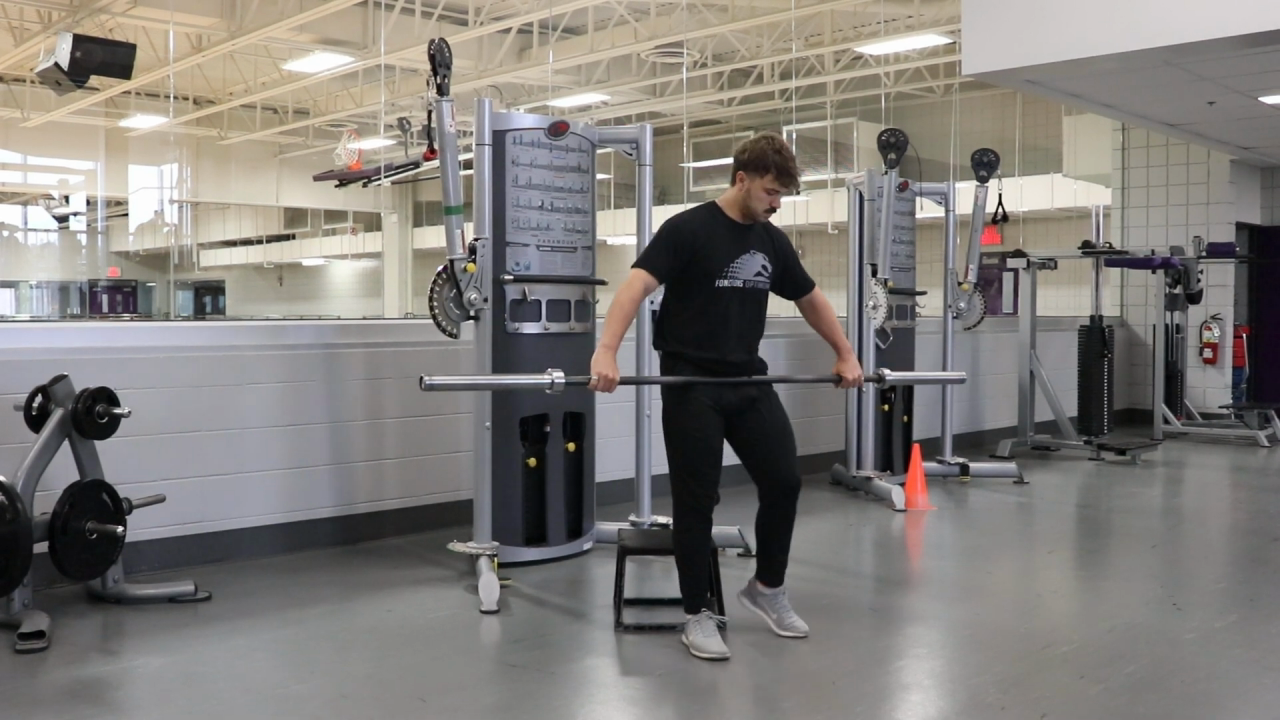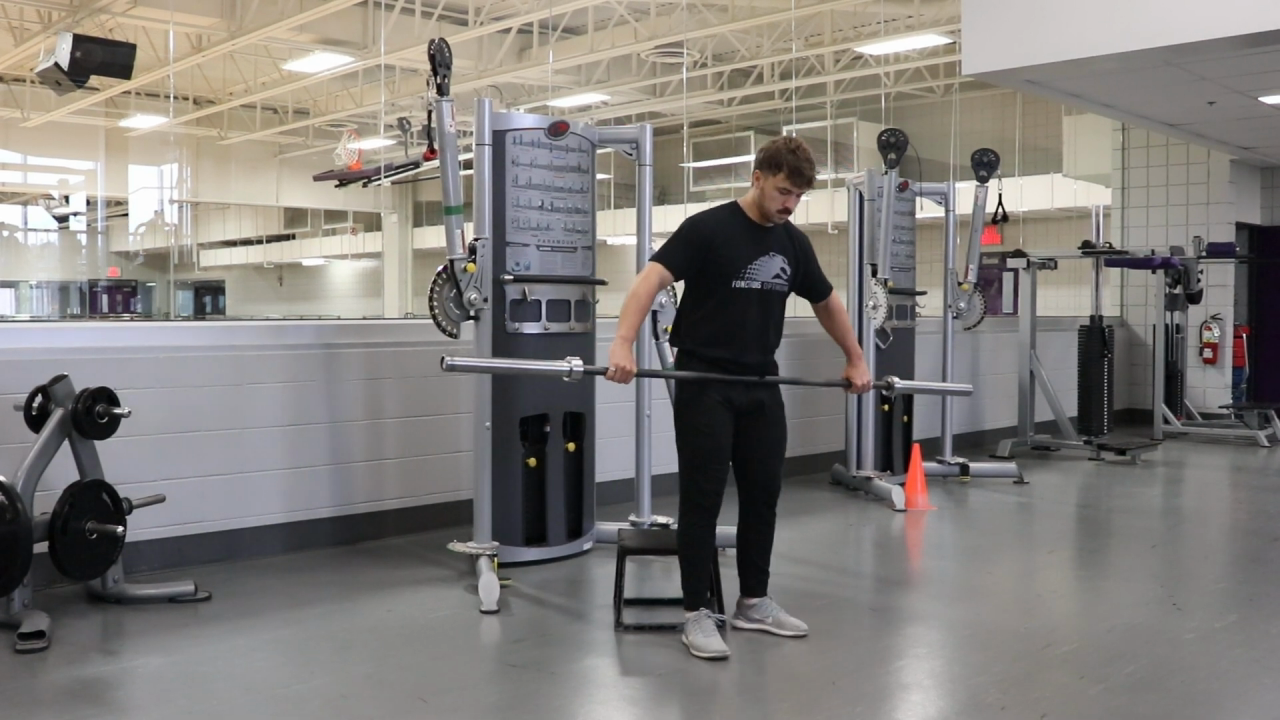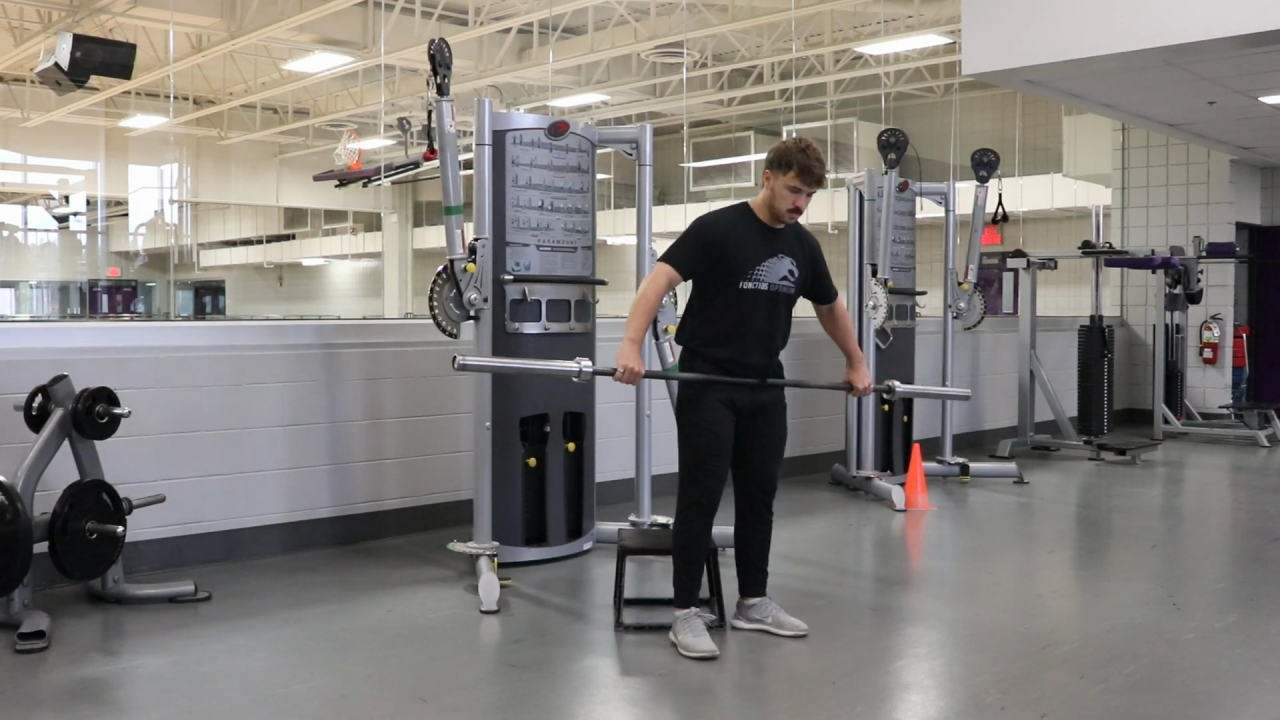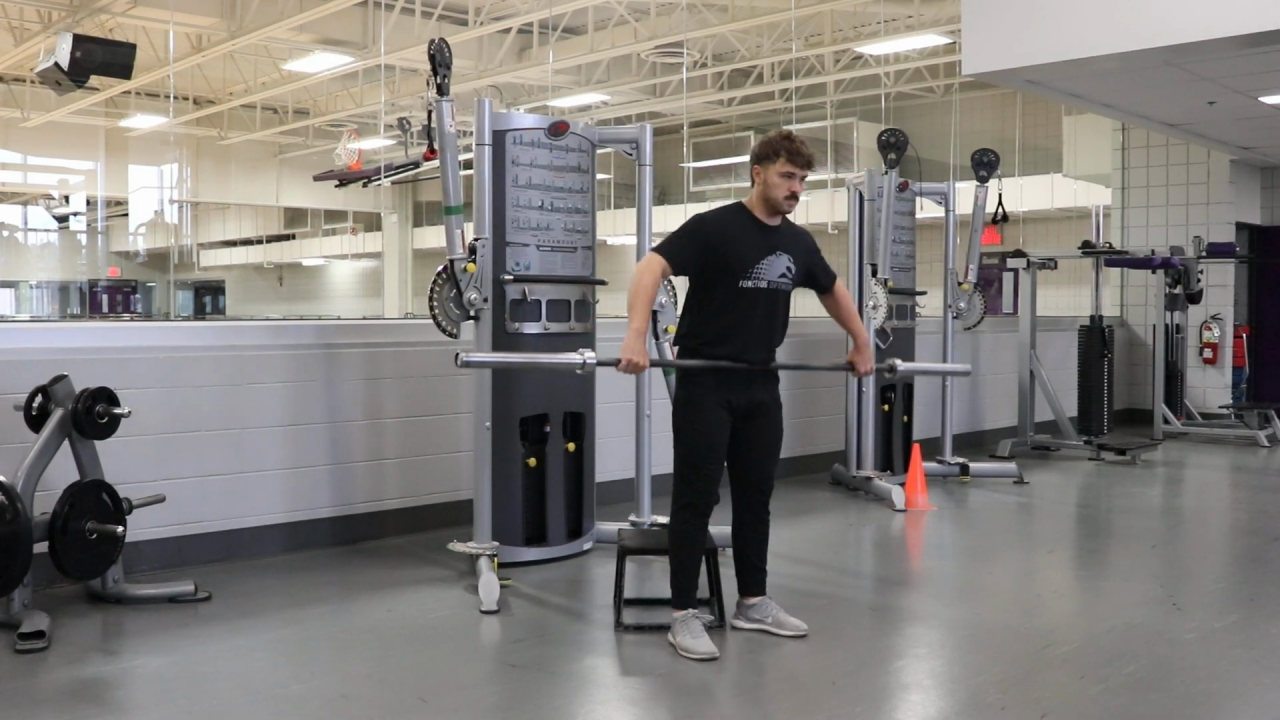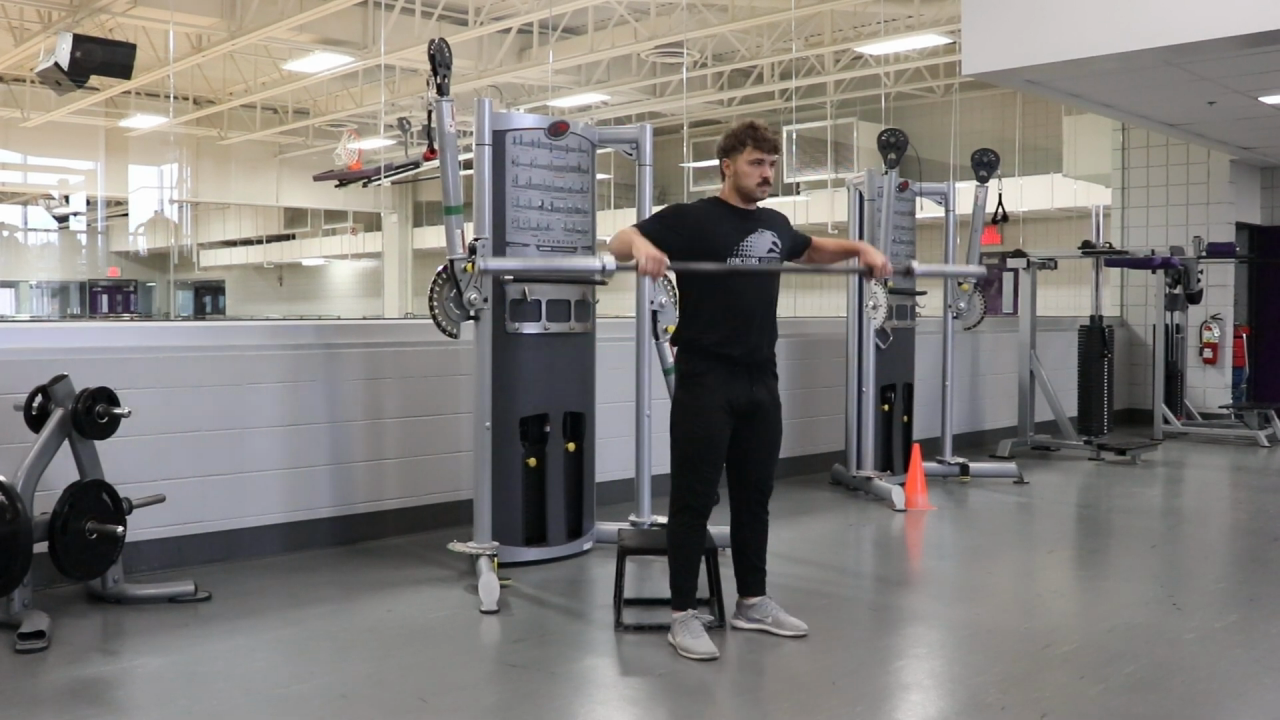
dt=0.2s
person 1, frame 1
left shoulder: (773, 241)
right shoulder: (688, 230)
left elbow: (811, 298)
right elbow: (636, 284)
left wrist: (846, 355)
right wrist: (607, 350)
left hip: (749, 381)
right hip: (692, 384)
left knee: (783, 483)
right knee: (696, 501)
left ankle: (767, 587)
right ankle: (697, 614)
person 1, frame 2
left shoulder: (794, 243)
right shoulder: (708, 228)
left elbow: (826, 302)
right elbow: (651, 278)
left wrist: (856, 359)
right wrist: (623, 343)
left hip: (761, 384)
right hip: (705, 383)
left knee: (763, 495)
right knee: (702, 497)
left ankle: (753, 601)
right ankle: (697, 613)
person 1, frame 3
left shoulder: (804, 246)
right shoulder: (717, 229)
left elbow: (830, 307)
right elbow: (660, 279)
left wrist: (856, 363)
right wrist: (631, 344)
left hip: (765, 386)
right hip: (708, 382)
left knee: (759, 496)
right knee: (700, 495)
left ankle: (753, 601)
right ankle: (686, 612)
person 1, frame 4
left shoulder: (798, 242)
right shoulder: (714, 228)
left elbow: (831, 289)
right elbow: (650, 268)
left wrist: (861, 341)
right wrist: (636, 335)
left hip: (760, 384)
right hip: (704, 382)
left knee: (755, 496)
right knee: (696, 497)
left ankle: (753, 601)
right ankle: (683, 614)
person 1, frame 5
left shoulder: (774, 224)
right shoulder: (693, 218)
left elbow: (812, 249)
right elbow: (624, 241)
left wrist: (859, 249)
right wrist: (641, 249)
left hip: (760, 380)
right hip: (705, 380)
left knee: (754, 495)
right knee: (694, 499)
left ankle: (752, 600)
right ankle: (683, 614)
